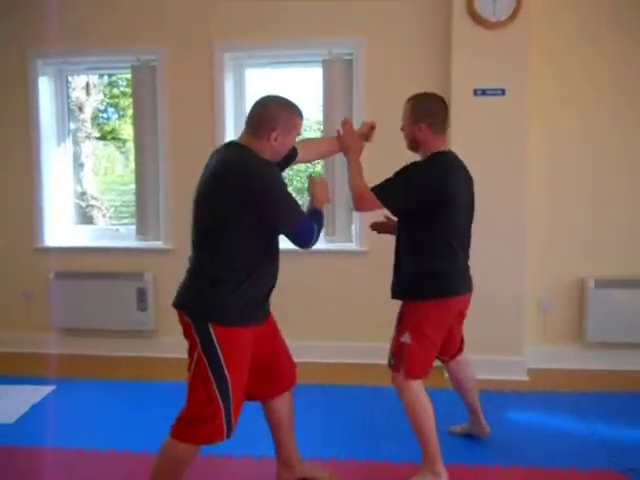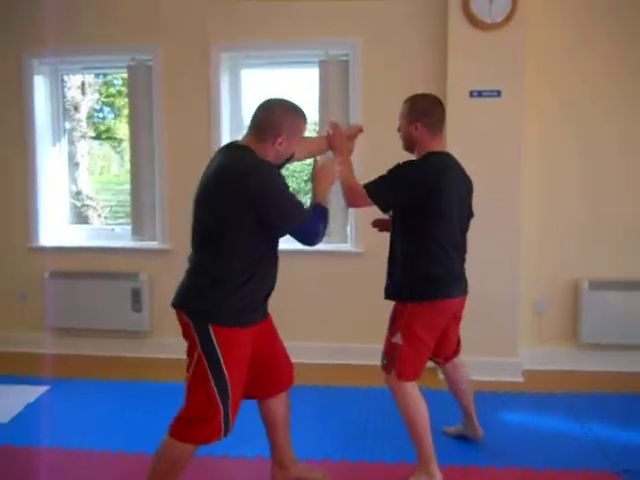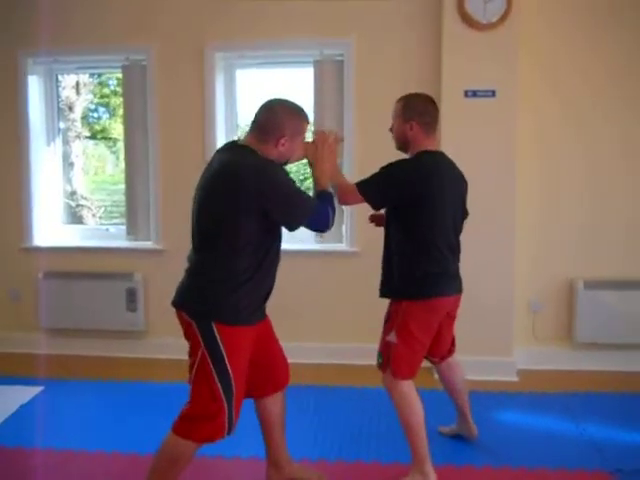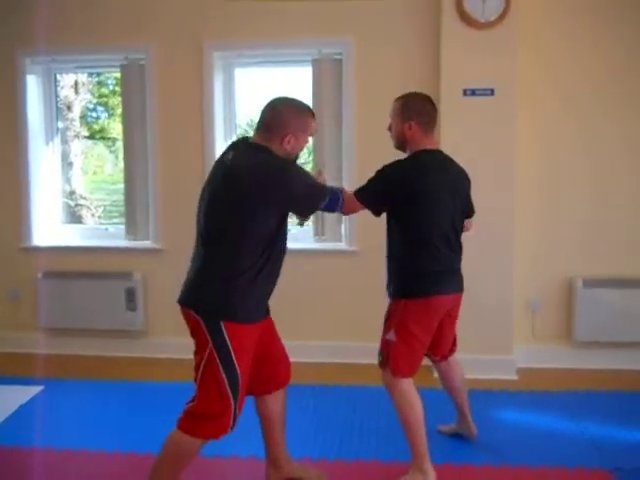
dt=0.4s
person 1, frame 1
left shoulder: (423, 173)
right shoulder: (455, 170)
left elbow: (363, 201)
left wrist: (353, 155)
right wrist: (397, 228)
left hip: (430, 292)
right hip: (455, 286)
left knee: (405, 376)
right knee: (452, 355)
right ankle: (478, 422)
person 1, frame 2
left shoulder: (414, 173)
right shoulder: (457, 173)
left elbow: (355, 197)
left wrist: (342, 155)
right wrist: (398, 225)
left hip: (423, 295)
right hip: (452, 288)
left knee: (400, 377)
right knee: (448, 358)
right ankle: (472, 425)
person 1, frame 3
left shoulder: (406, 172)
right shoulder: (452, 172)
left elbow: (346, 196)
left hip: (417, 293)
right hip: (447, 286)
left knee: (396, 375)
right knee: (443, 356)
right ankle: (466, 424)
person 1, frame 4
left shoulder: (399, 174)
right shoulder: (456, 172)
left elbow: (346, 205)
left hip: (418, 291)
right hip: (450, 284)
left knee: (396, 373)
right knee: (443, 355)
right ankle: (466, 422)
person 2, frame 1
left shoulder: (237, 156)
right shoulder: (255, 174)
left elbow: (304, 152)
right elbow: (305, 235)
right wrist: (318, 201)
left hip: (245, 305)
right hip: (218, 312)
left knee: (279, 377)
right knee: (209, 415)
person 2, frame 2
left shoulder: (238, 156)
right shoulder: (256, 175)
left elbow: (296, 151)
right elbow: (311, 232)
right wrist: (322, 187)
left hip: (243, 305)
right hip: (216, 312)
left knee: (276, 377)
right knee: (207, 414)
person 2, frame 3
left shoulder: (236, 154)
right shoulder: (259, 175)
left elbow: (281, 156)
right elbow: (321, 220)
left wrist: (317, 148)
right wrist: (322, 172)
left hip: (239, 304)
right hip: (216, 310)
left knee: (272, 377)
right knee: (210, 412)
person 2, frame 4
left shoulder: (241, 152)
right shoulder: (274, 172)
right elbow: (331, 200)
left wrist: (305, 189)
right wrist: (320, 190)
left hip: (239, 301)
right hip: (221, 307)
left knee: (273, 374)
right knee: (214, 409)
